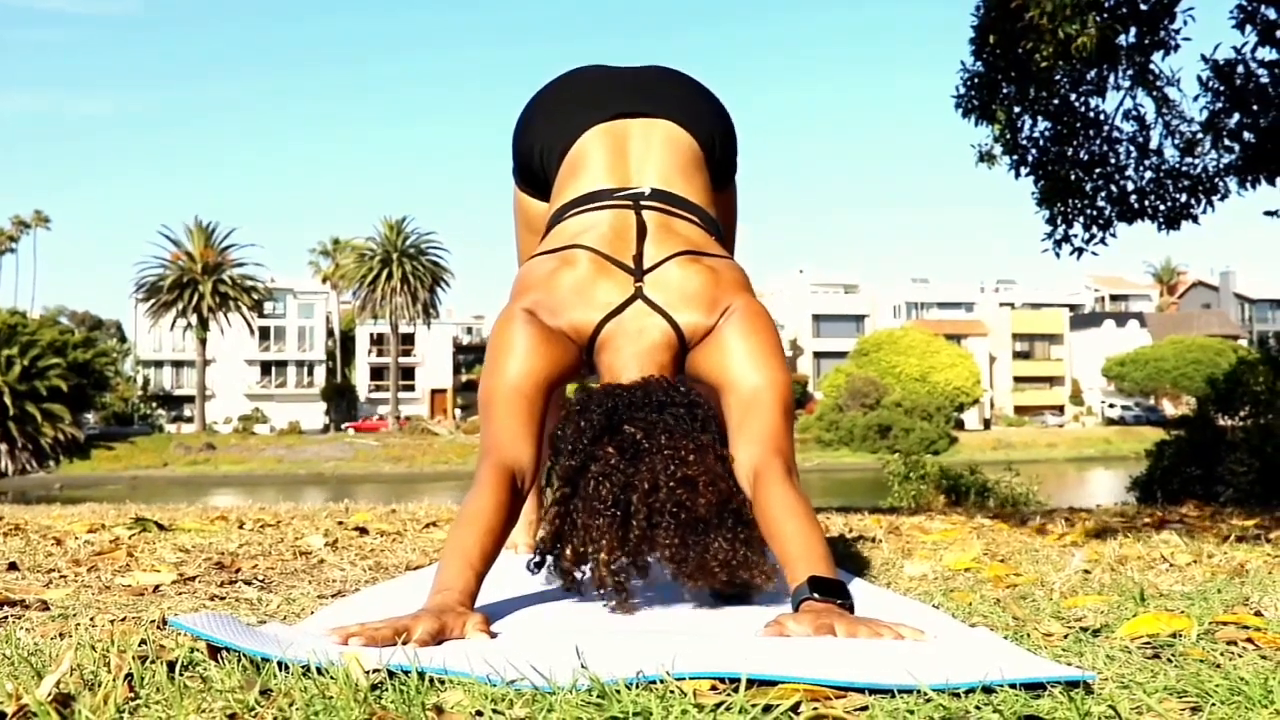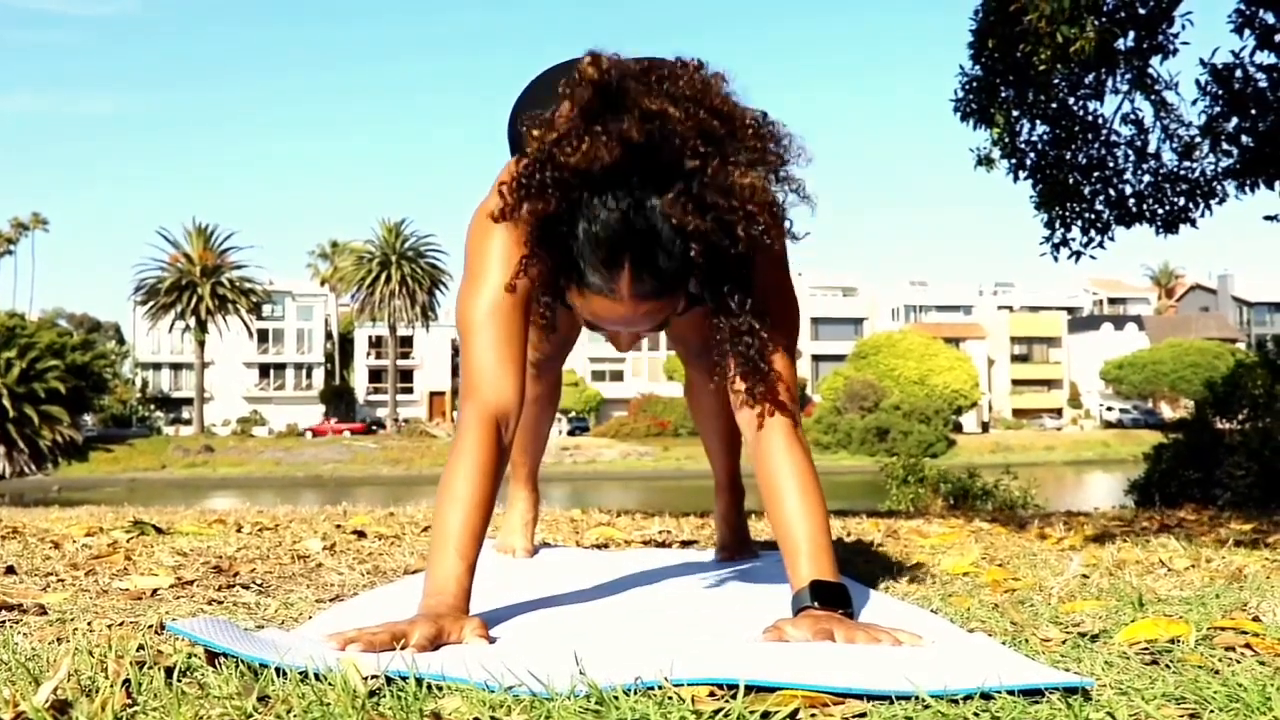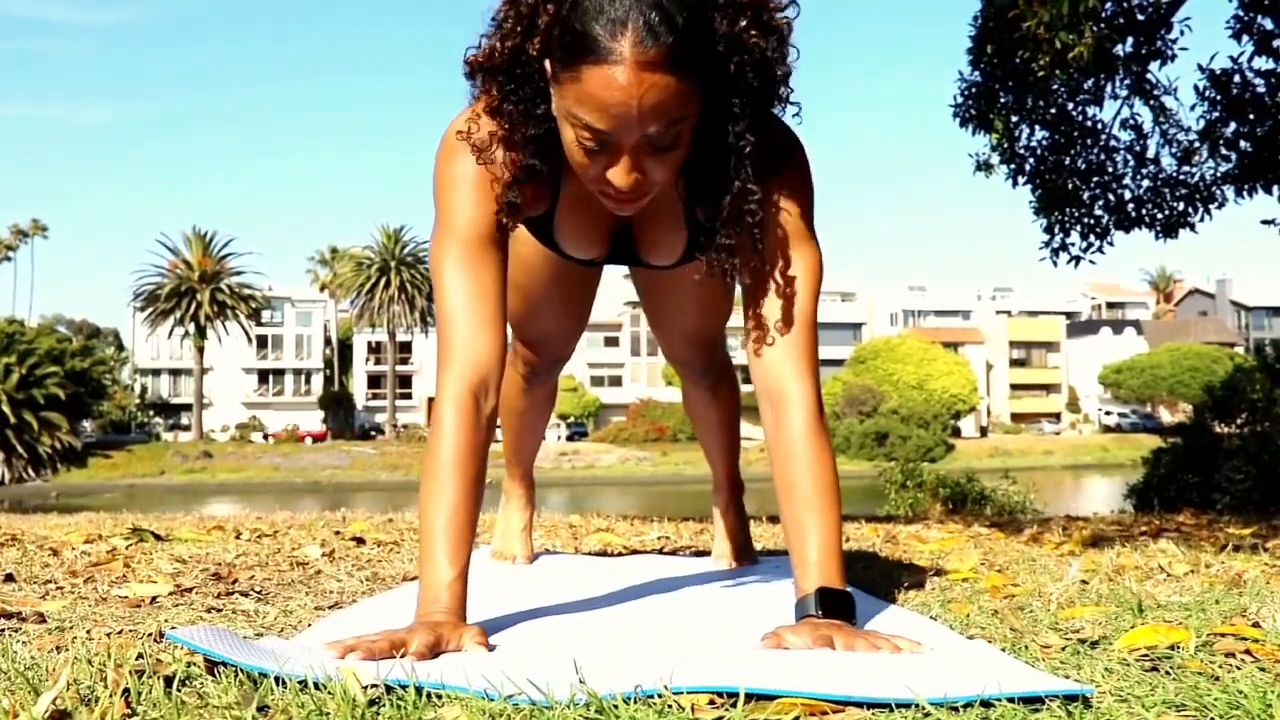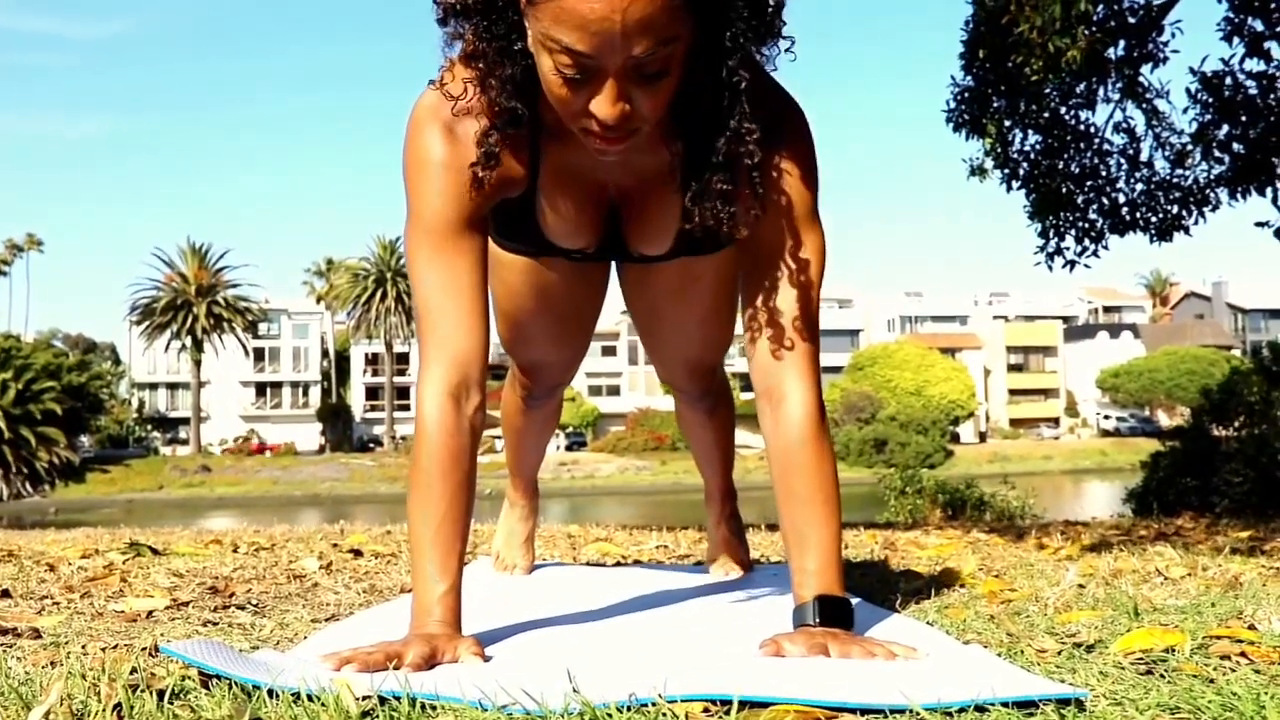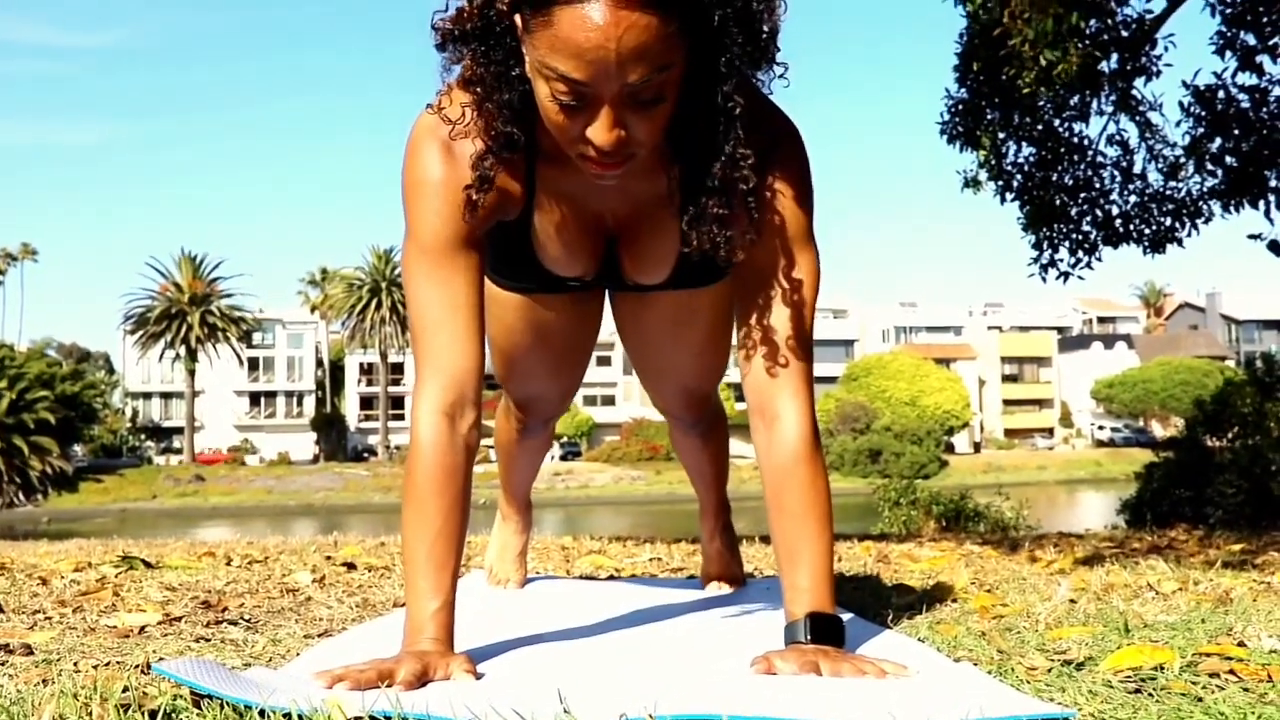
dt=0.7s
person 1, frame 1
left shoulder: (727, 323)
right shoulder: (539, 323)
left elbow: (771, 469)
right elbow: (499, 468)
left wrist: (822, 596)
right wrist: (447, 602)
left ankle: (713, 512)
right ankle: (532, 501)
person 1, frame 2
left shoulder: (735, 227)
right shoulder: (517, 223)
left elbow: (772, 416)
right elbow: (484, 417)
left wrist: (821, 599)
right wrist: (442, 604)
left knee: (709, 353)
right knee: (539, 350)
left ankle: (729, 505)
right ankle: (521, 497)
person 1, frame 3
left shoulder: (760, 159)
right shoulder: (489, 146)
left elbow: (788, 385)
right elbow: (467, 382)
left wrist: (823, 603)
right wrist: (440, 608)
left hip: (687, 232)
right hip: (551, 221)
right knee: (539, 352)
left ankle: (728, 500)
right ankle: (518, 495)
person 1, frame 4
left shoulder: (759, 124)
right shoulder: (459, 118)
left elbow: (788, 381)
right elbow: (450, 384)
left wrist: (822, 611)
right wrist: (434, 621)
left hip: (688, 230)
right hip: (537, 228)
right knee: (540, 373)
left ankle: (722, 511)
right ankle: (520, 502)
person 1, frame 5
left shoulder: (756, 146)
right shoulder: (457, 142)
left elbow: (781, 403)
right elbow: (445, 404)
left wrist: (812, 630)
right wrist: (425, 640)
left hip: (682, 261)
right hip: (536, 258)
left ankle: (716, 527)
right ankle: (512, 516)
